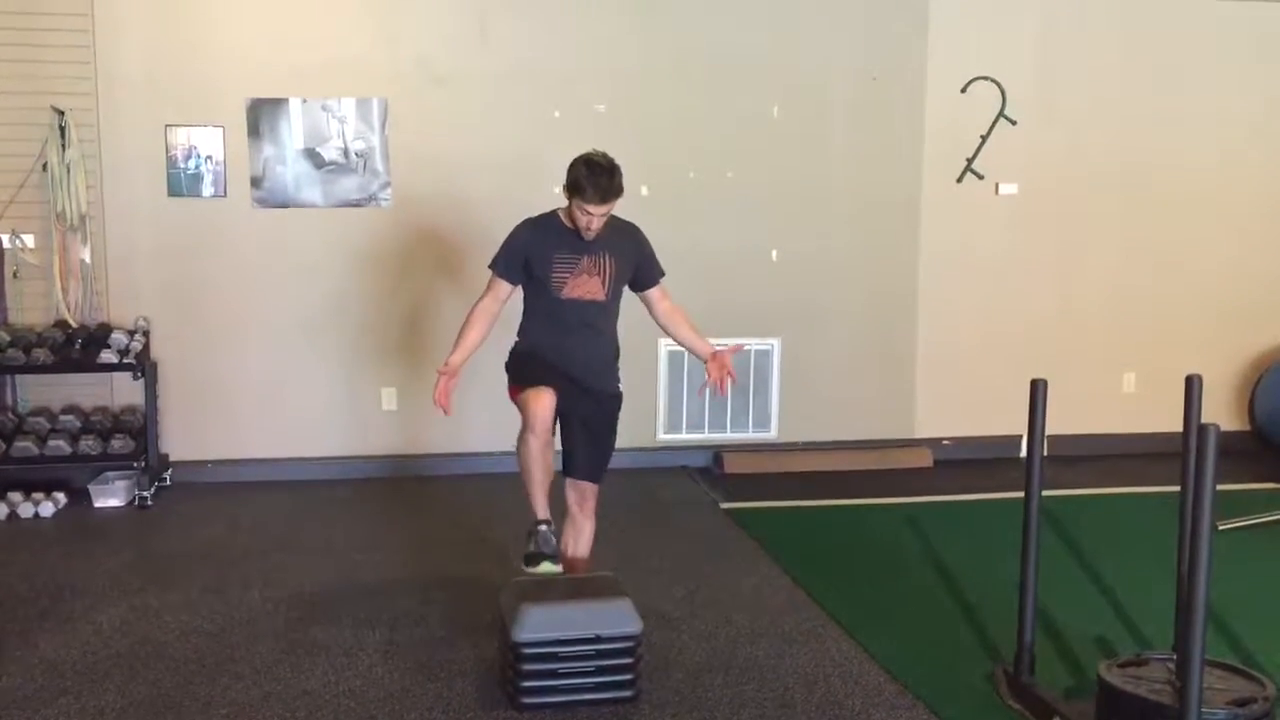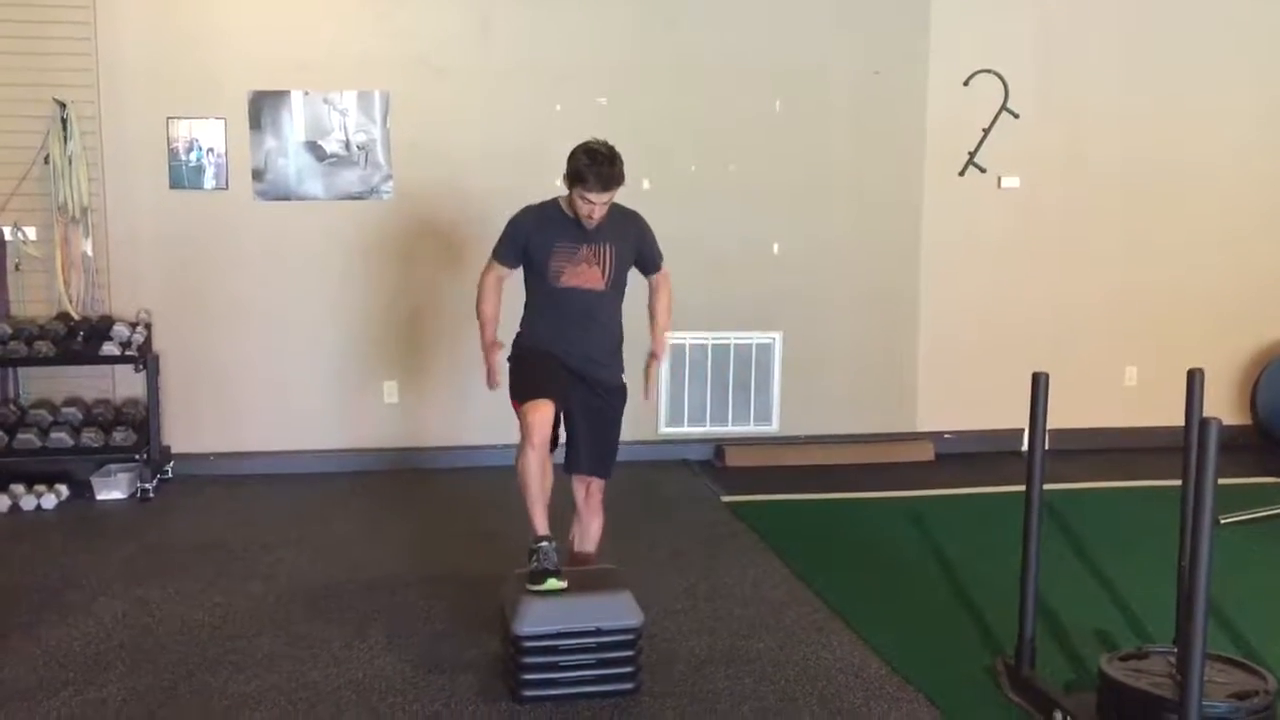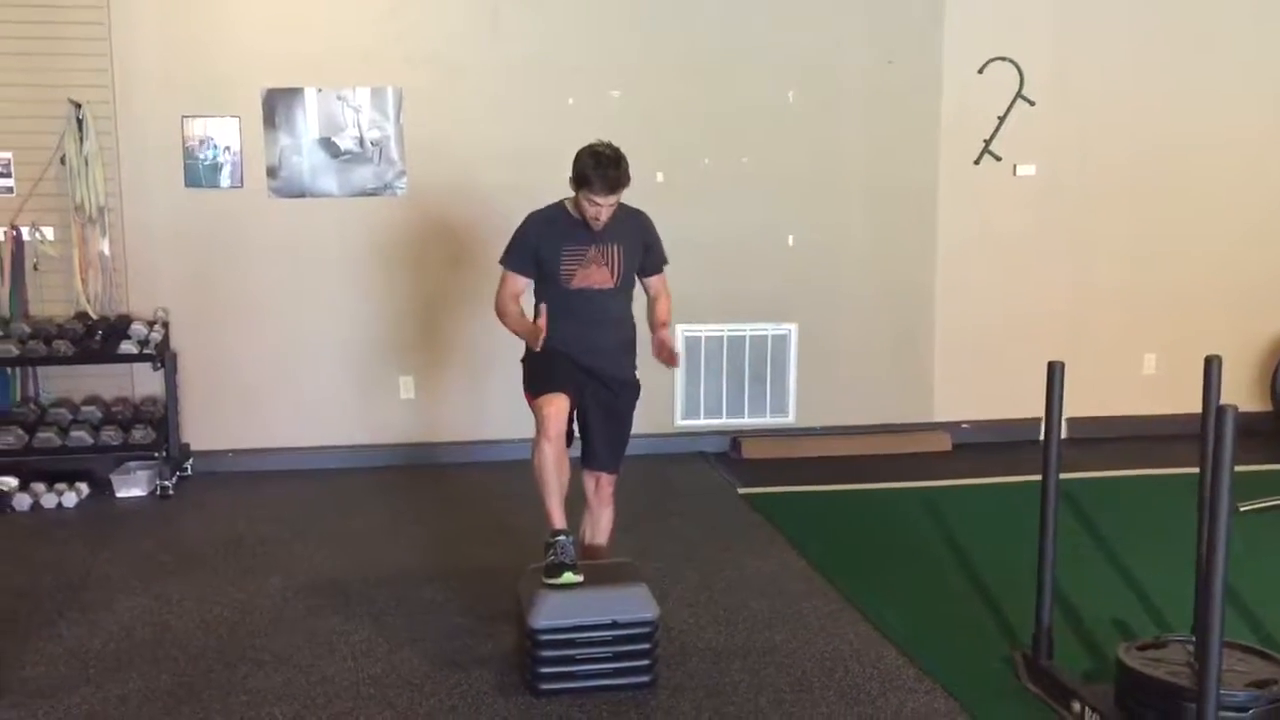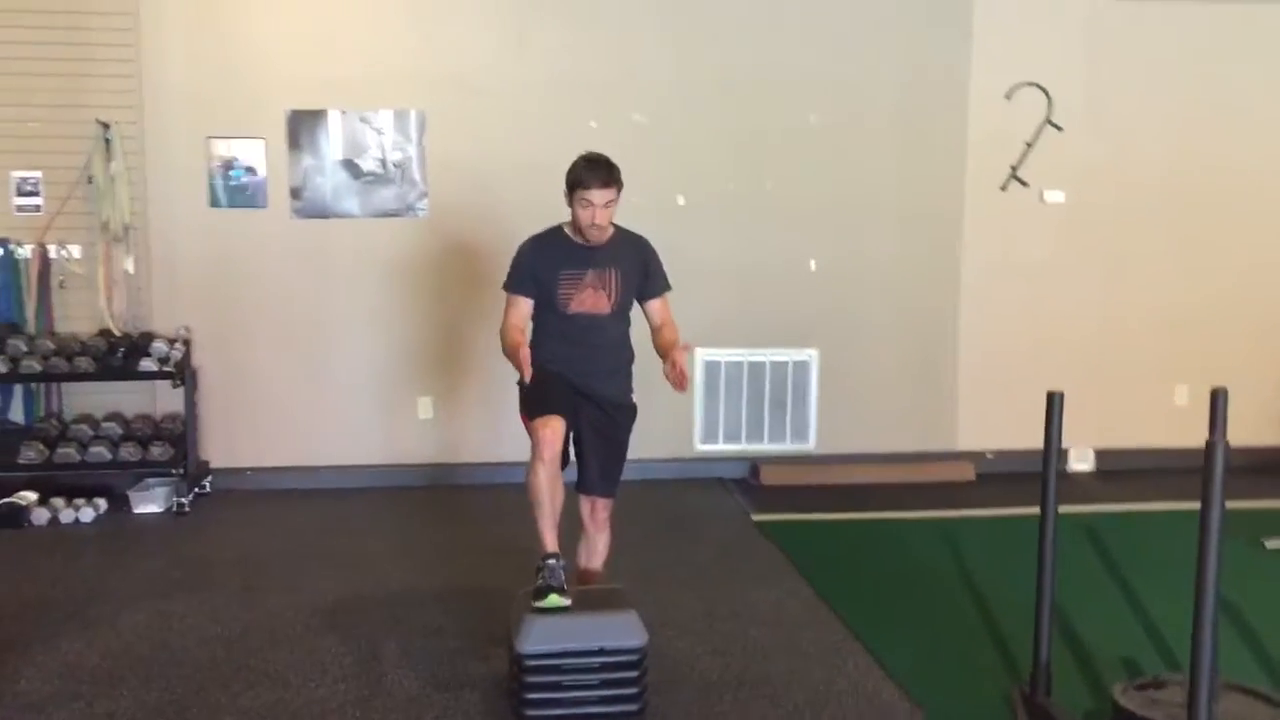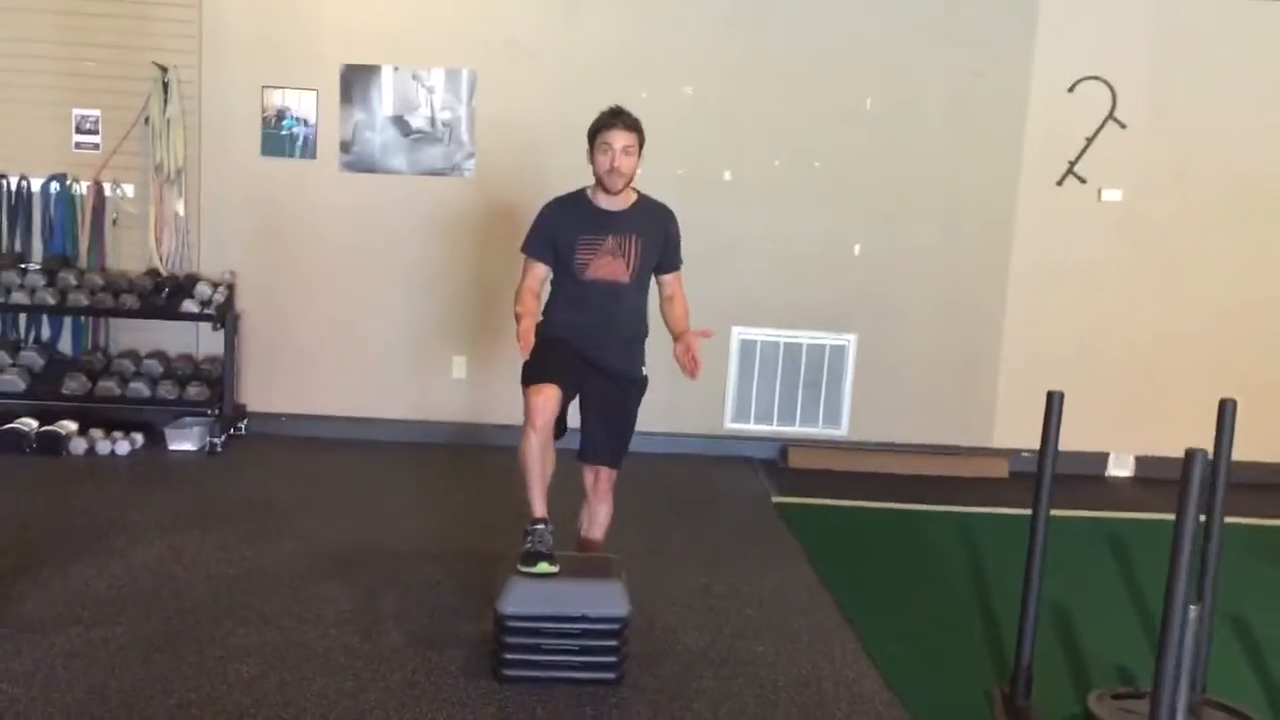
dt=0.5s
person 1, frame 1
left shoulder: (629, 240)
right shoulder: (531, 234)
left elbow: (661, 305)
right elbow: (491, 301)
left wrist: (708, 354)
right wrist: (454, 363)
left hip: (598, 379)
right hip: (538, 359)
left knee: (584, 496)
right knee: (540, 411)
right ankle: (542, 528)
person 1, frame 2
left shoulder: (631, 227)
right shoulder: (531, 222)
left elbow: (659, 282)
right elbow: (493, 277)
left wrist: (657, 347)
right wrist: (488, 340)
left hip: (602, 369)
right hip: (541, 354)
left knee: (590, 491)
right knee: (537, 427)
right ankle: (542, 546)
person 1, frame 3
left shoulder: (638, 227)
right shoulder: (538, 227)
left elbow: (657, 292)
right elbow: (507, 298)
left wrist: (660, 332)
right wrist: (527, 331)
left hip: (614, 365)
right hip: (555, 354)
left knee: (602, 483)
right knee: (552, 416)
right ankle: (558, 540)
person 1, frame 4
left shoulder: (637, 251)
right shoulder: (537, 251)
left elbow: (660, 320)
right elbow: (513, 324)
left wrist: (671, 352)
right wrist: (519, 353)
left hip: (610, 389)
right hip: (551, 377)
left knee: (598, 509)
right knee: (548, 438)
right ankle: (551, 564)
person 1, frame 5
left shoulder: (659, 220)
right shoulder: (558, 213)
left elbow: (671, 292)
right elbow: (532, 284)
left wrist: (681, 335)
right wrist: (526, 319)
left hip: (621, 360)
right hip: (562, 341)
left knee: (601, 478)
right knee: (540, 409)
right ankle: (538, 529)
